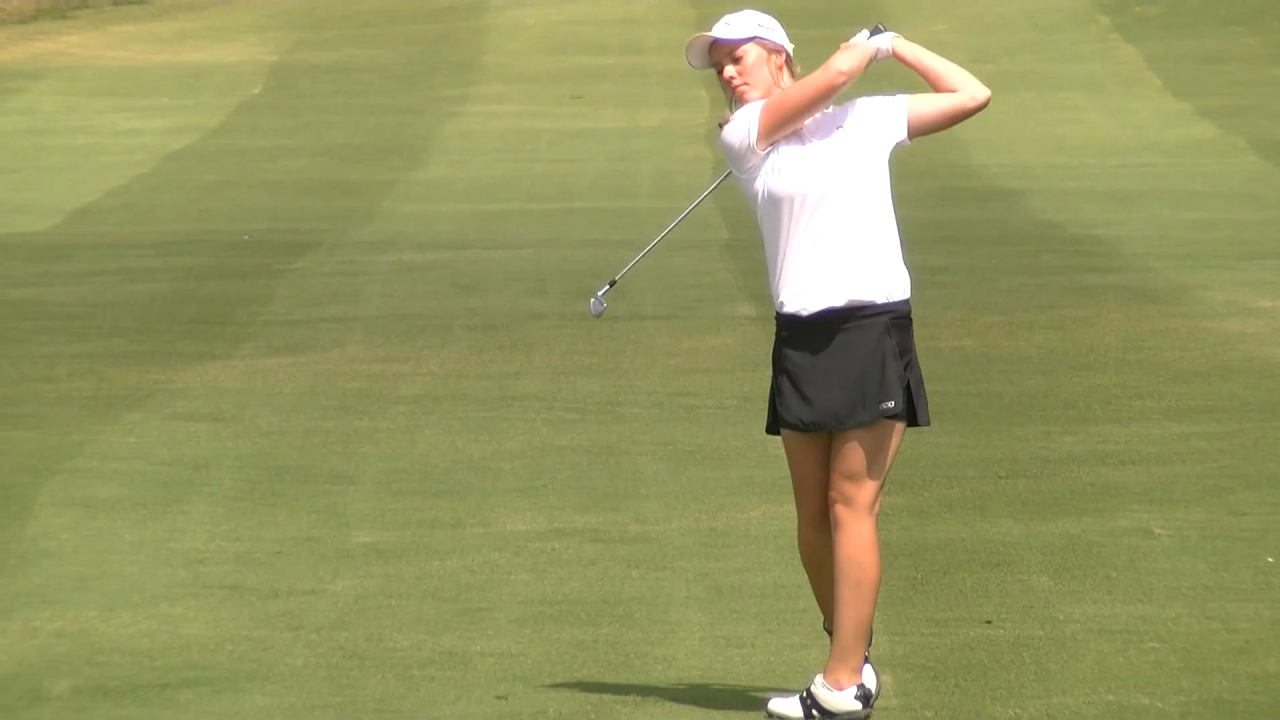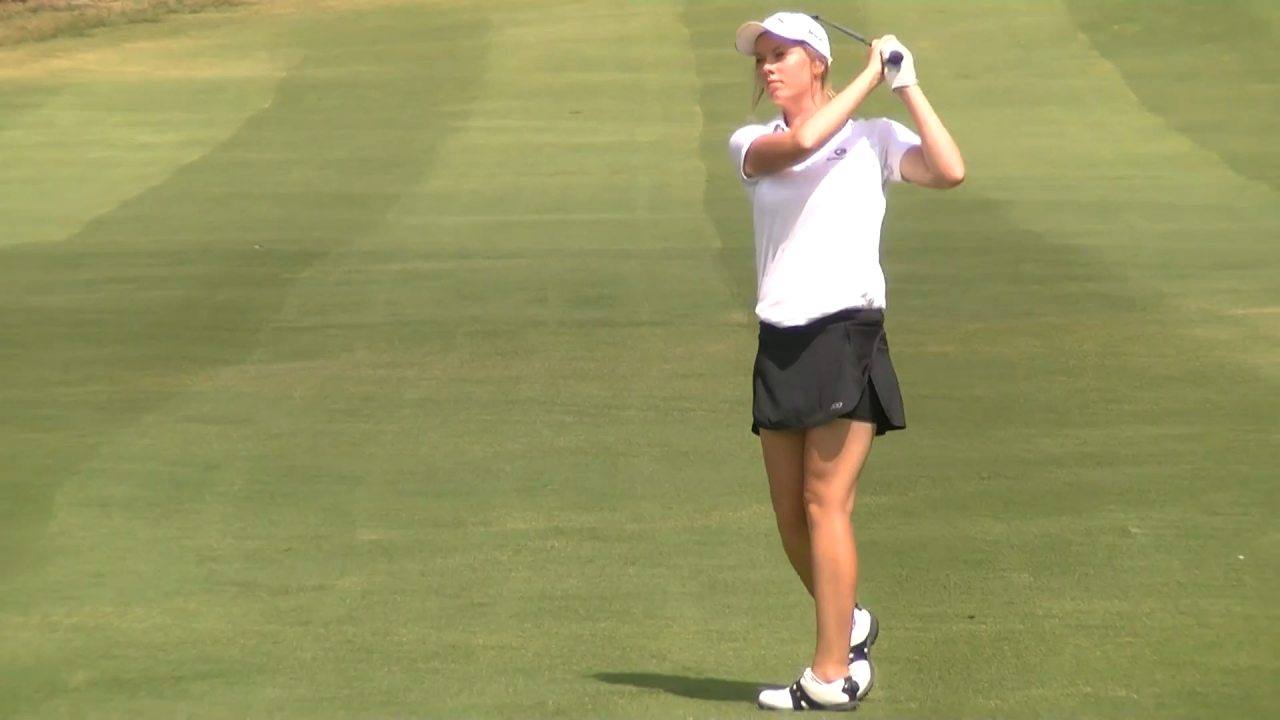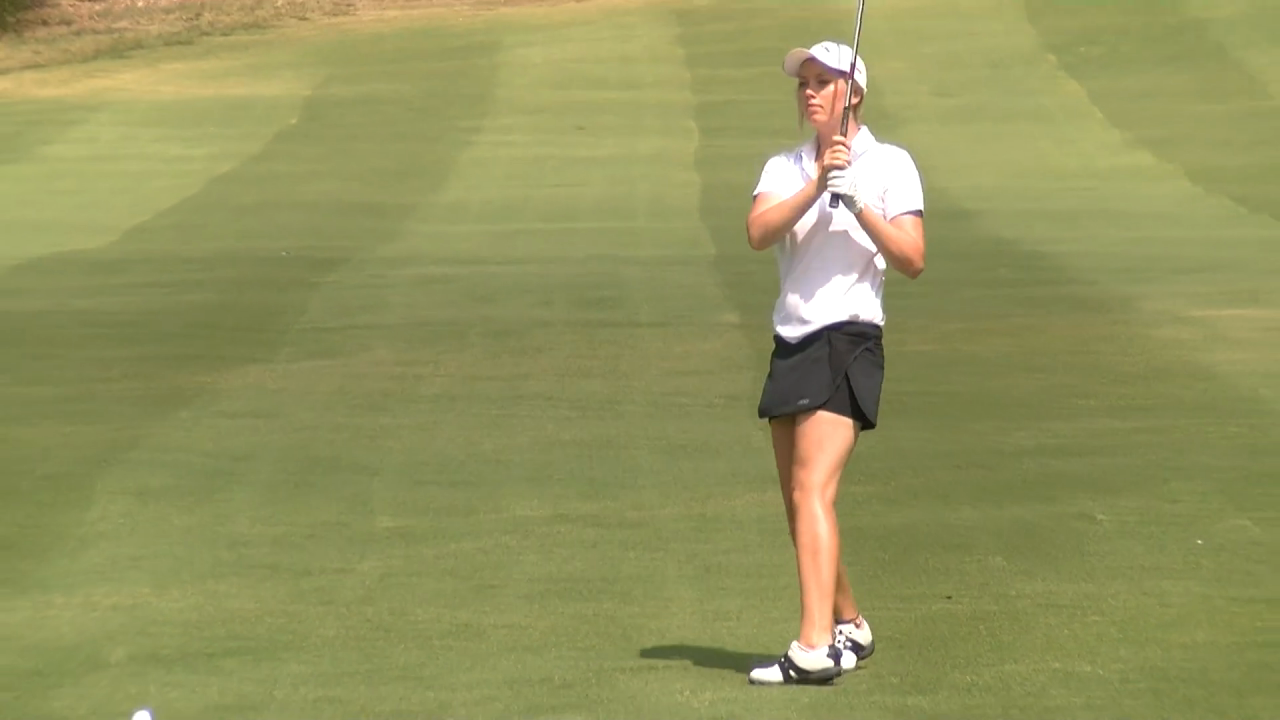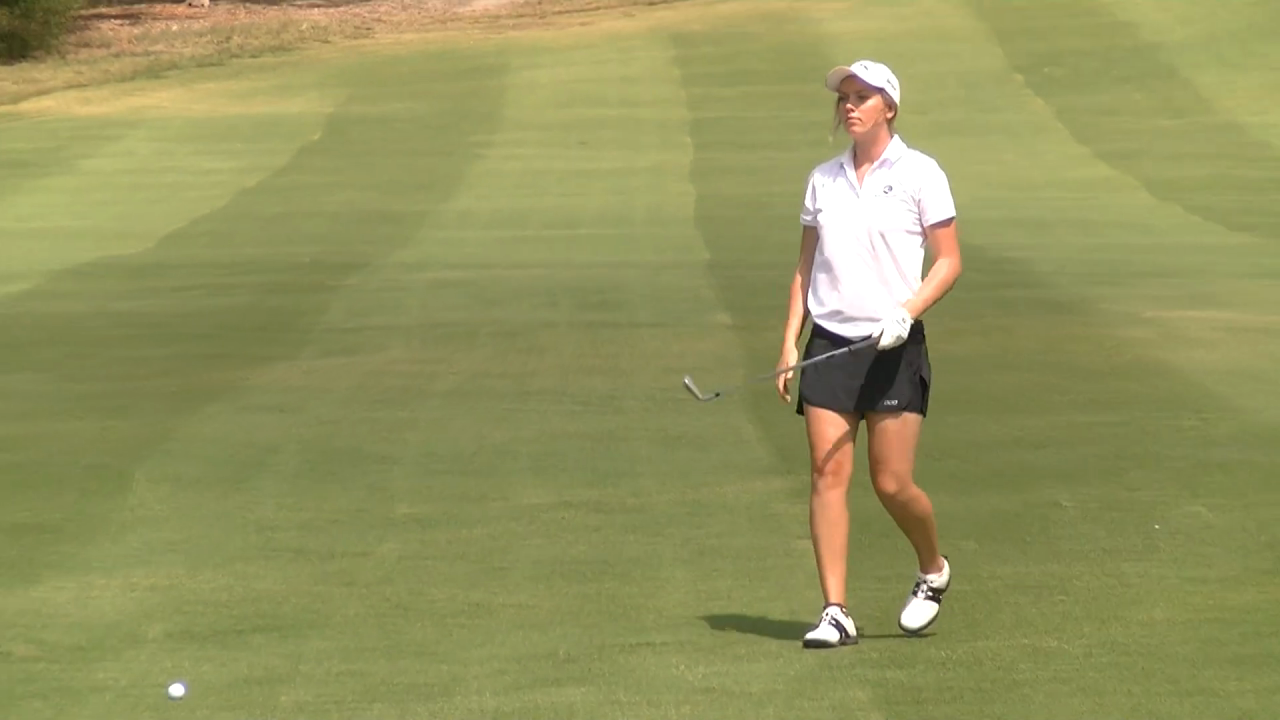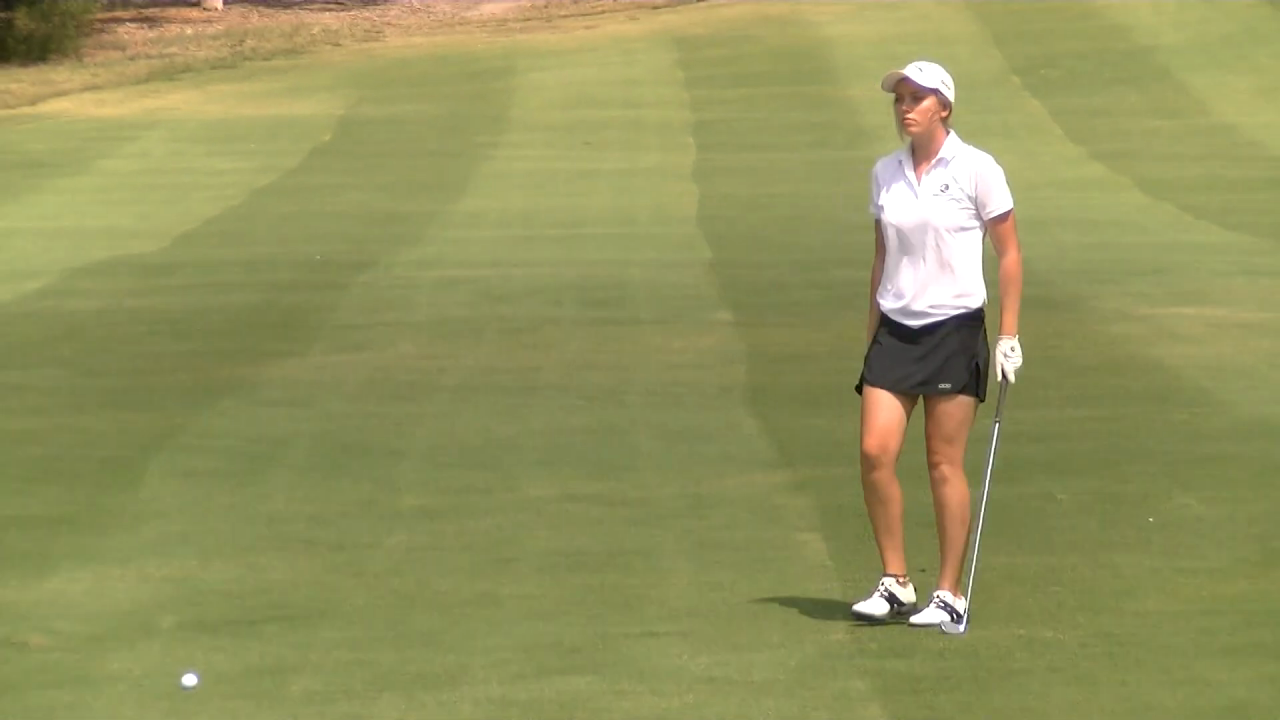
dt=0.5s
person 1, frame 1
left shoulder: (869, 118)
right shoulder: (741, 134)
left elbow: (972, 96)
right elbow: (834, 76)
left wrist: (893, 43)
right wrist: (866, 48)
left hip: (875, 331)
right hip: (801, 339)
left knee: (851, 507)
right knee: (812, 515)
right ankle: (849, 642)
person 1, frame 2
left shoulder: (876, 138)
right shoulder: (749, 145)
left elbow: (951, 173)
right elbow: (803, 138)
left wrist: (908, 84)
right wrist: (870, 71)
left hip: (846, 335)
right hip: (779, 343)
left knee: (826, 506)
right knee: (791, 515)
left ankle: (830, 677)
right ankle: (848, 627)
person 1, frame 3
left shoulder: (890, 164)
right shoulder: (782, 166)
left elbow: (913, 260)
right elbow: (758, 233)
left wrist: (857, 202)
right wrist: (814, 188)
left hip: (846, 343)
right hip: (790, 345)
left knee: (811, 493)
right knee: (798, 500)
left ankle: (813, 647)
right ankle: (849, 626)
person 1, frame 4
left shoulder: (920, 172)
right shoulder: (822, 178)
left elbow: (950, 262)
right elbow: (804, 265)
left wrist: (907, 311)
right wrist: (789, 340)
left hip: (891, 348)
right hip: (828, 345)
left knee: (892, 483)
right knee: (827, 475)
left ankle: (933, 569)
right ankle: (836, 611)
person 1, frame 5
left shoulder: (977, 169)
right shoulder: (885, 172)
left elbow: (1009, 255)
left wrist: (1009, 334)
right wrist: (870, 330)
left hip: (955, 330)
right hip: (895, 331)
left knee: (943, 464)
right knee: (874, 453)
left ankle: (949, 592)
right ankle: (894, 581)
